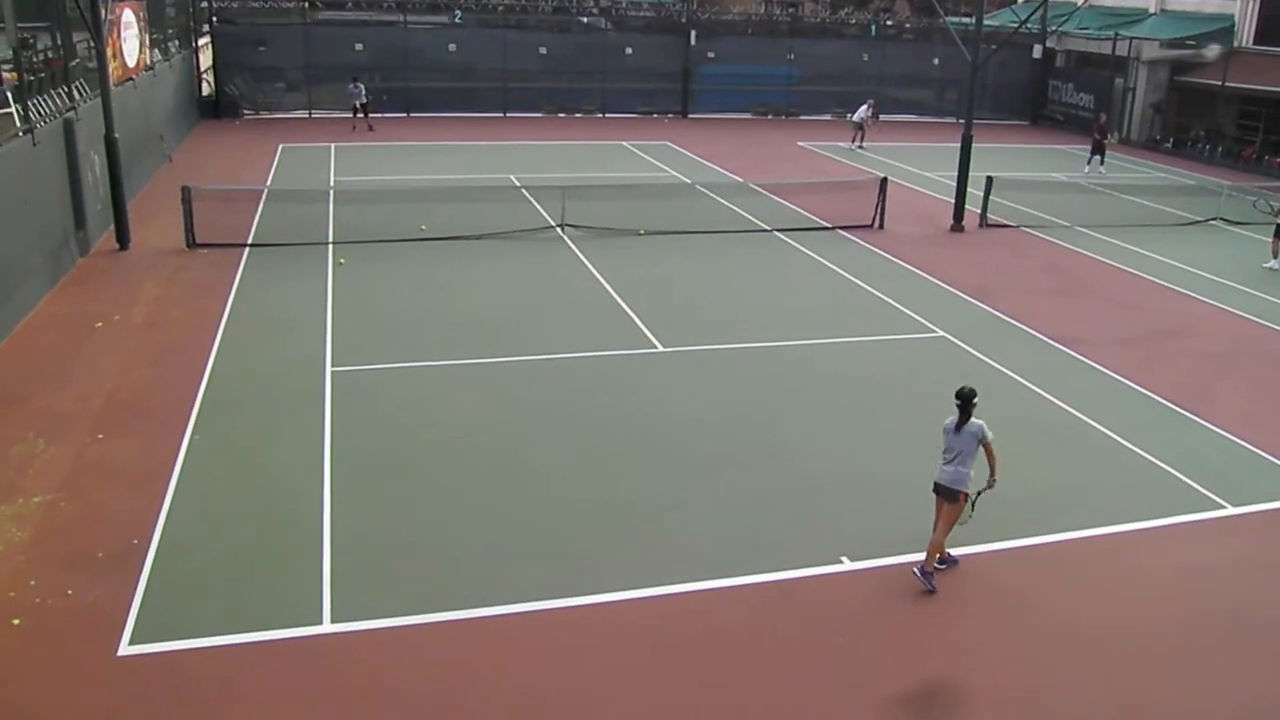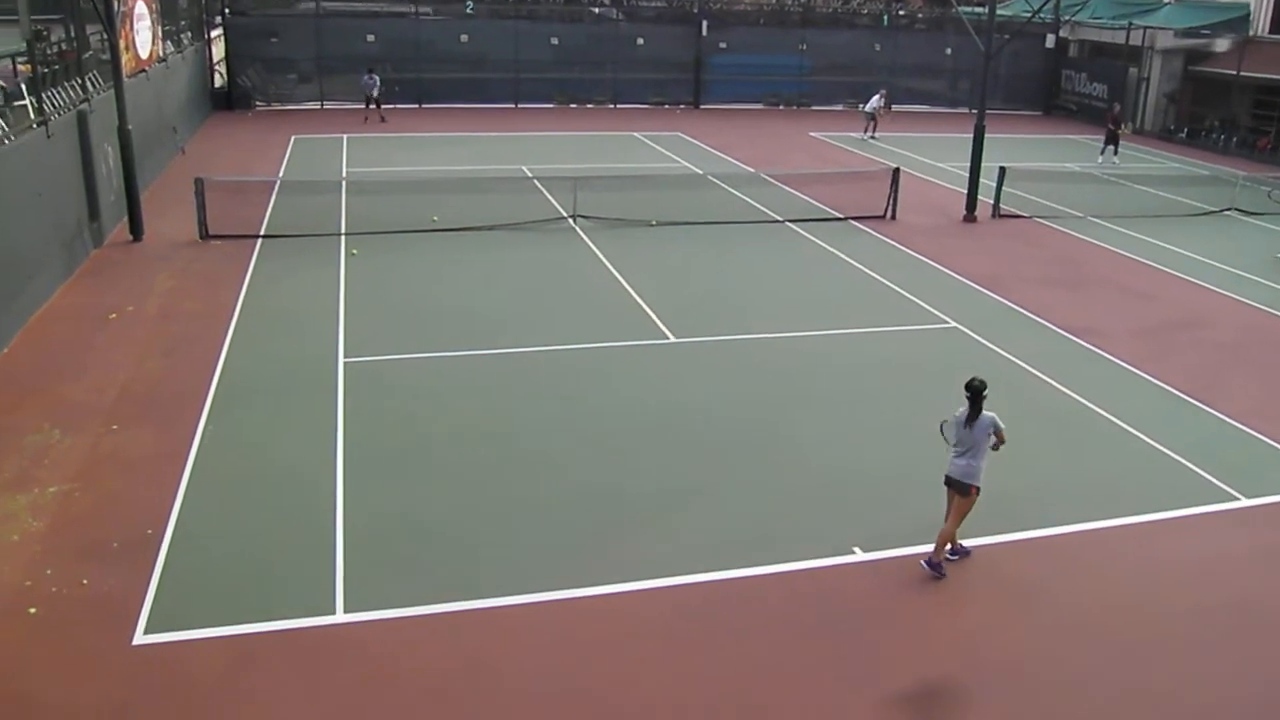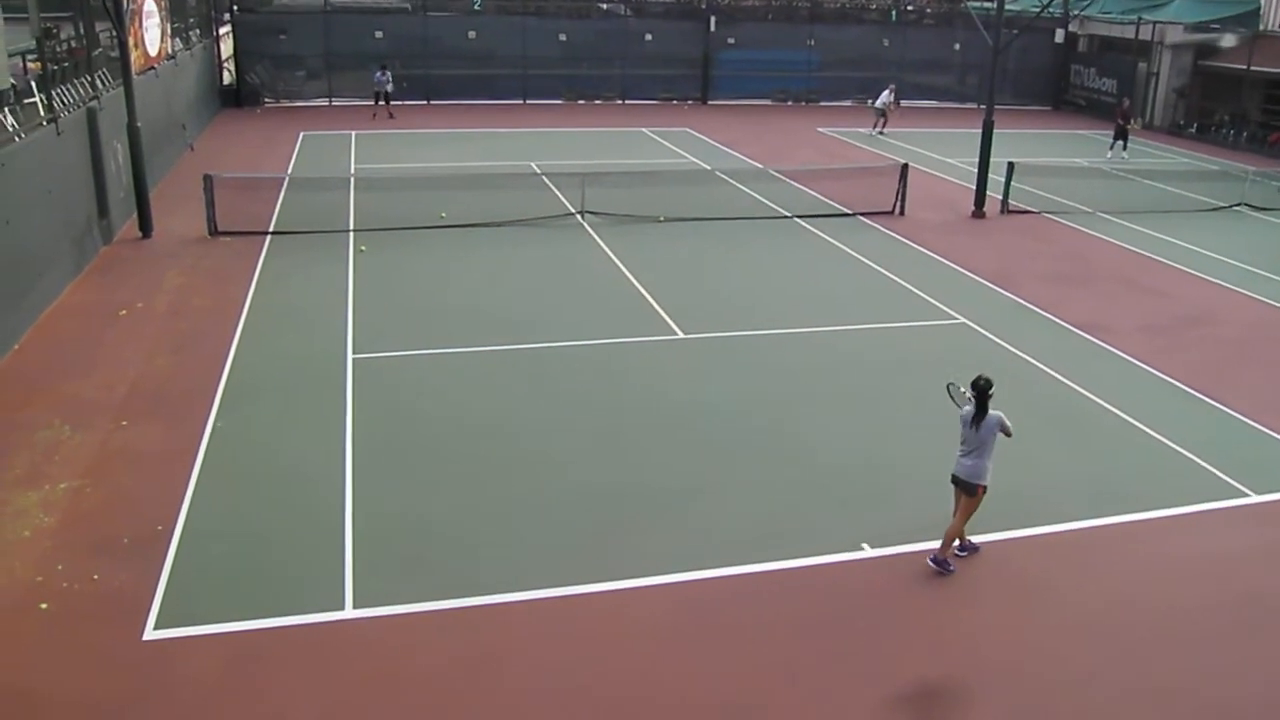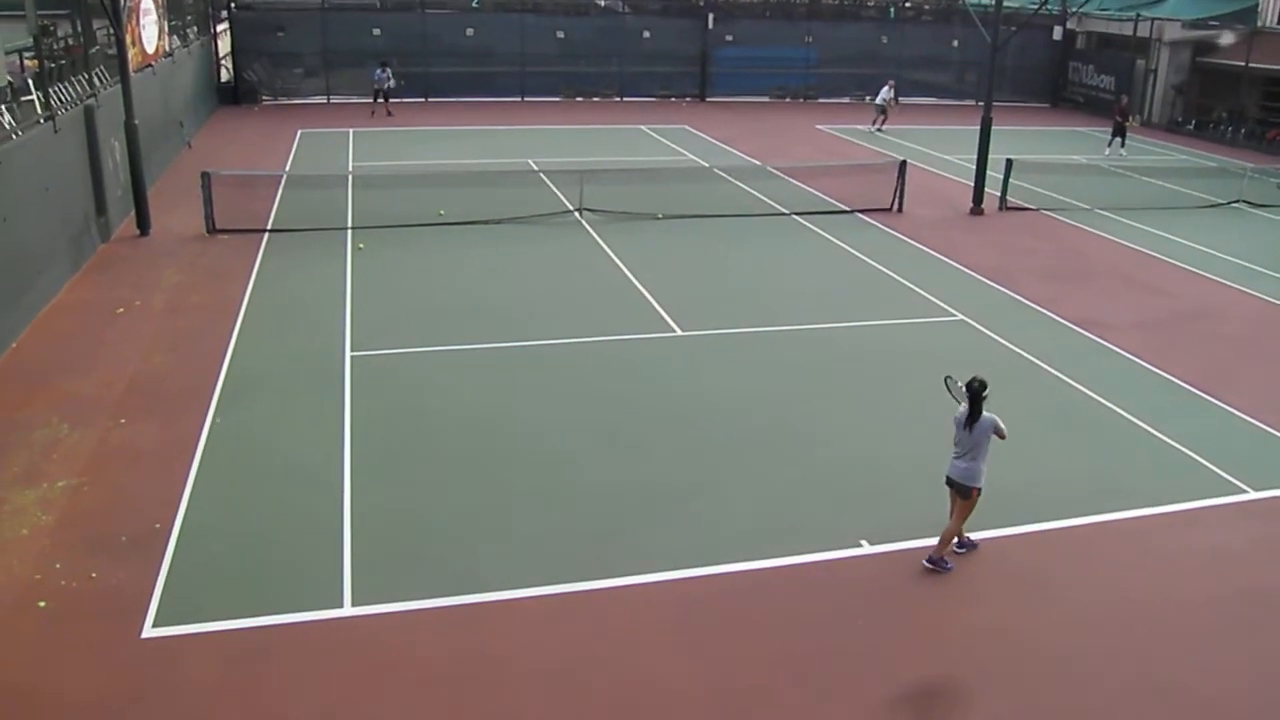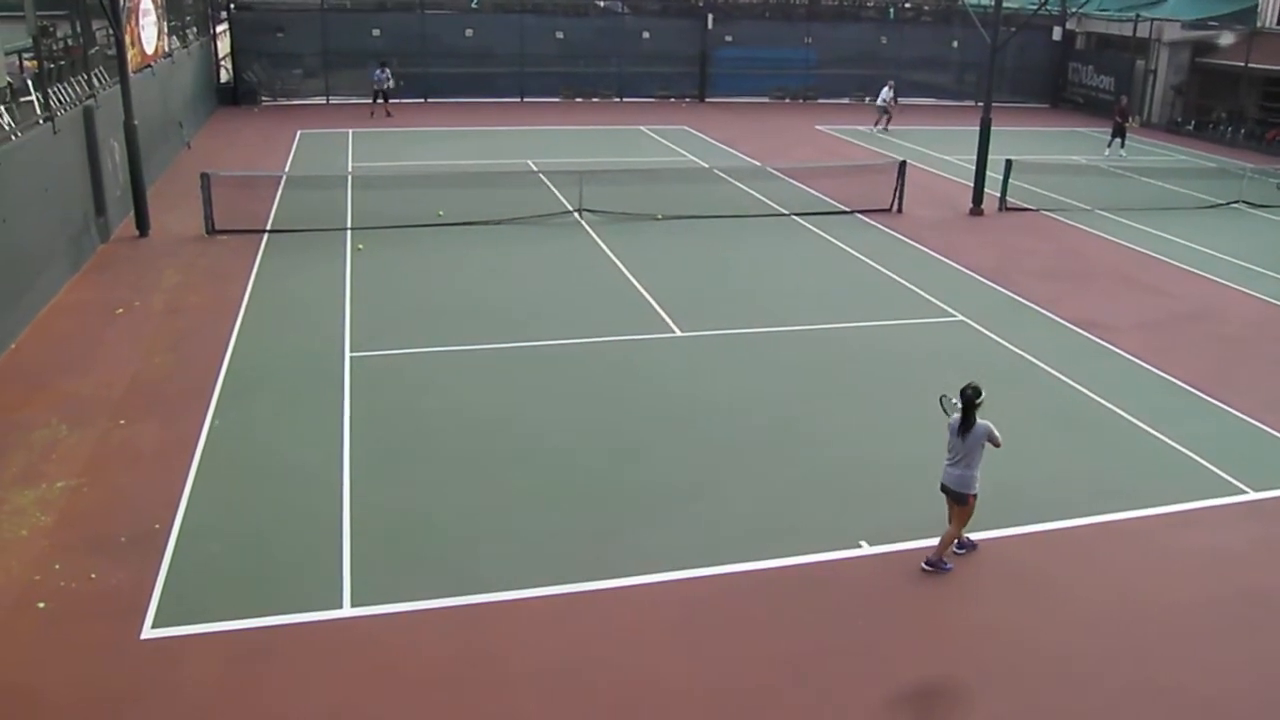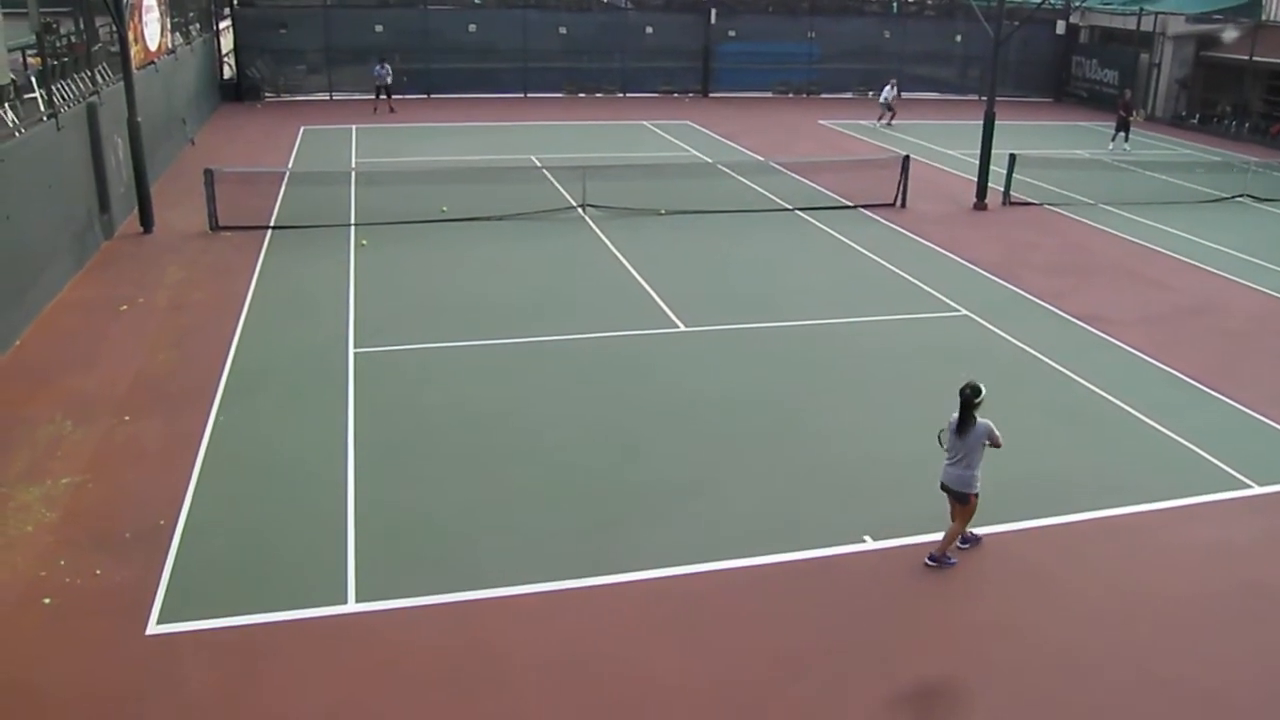
dt=0.2s
person 1, frame 1
left shoulder: (948, 424)
right shoulder: (978, 427)
right elbow: (991, 456)
right wrist: (992, 476)
left hip: (941, 479)
right hip: (958, 484)
left knee: (939, 523)
right knee: (943, 527)
left ankle: (942, 556)
right ankle: (926, 567)
person 1, frame 2
left shoulder: (958, 415)
right shoulder: (990, 418)
right elbow: (1002, 439)
right wrist: (994, 445)
left hip: (952, 471)
right hip: (970, 477)
left knee: (951, 515)
right knee: (954, 520)
left ankle: (954, 547)
right ankle: (934, 558)
person 1, frame 3
left shoulder: (965, 413)
right shoulder: (996, 418)
right elbow: (1009, 433)
left hip: (959, 471)
right hip: (976, 477)
left knee: (959, 513)
right knee: (961, 518)
left ankle: (963, 544)
right ankle: (939, 556)
person 1, frame 4
left shoulder: (960, 415)
right shoulder: (990, 420)
right elbow: (1003, 436)
left hip: (953, 472)
right hip: (971, 479)
left knee: (956, 513)
right knee: (958, 519)
left ankle: (962, 541)
right ankle: (935, 556)
person 1, frame 5
left shoulder: (953, 421)
right shoulder: (984, 427)
right elbow: (998, 444)
left hip: (947, 479)
right hip: (965, 485)
left knee: (954, 518)
right knee: (958, 524)
left ankle: (961, 542)
right ankle: (933, 559)
person 1, frame 6
left shoulder: (953, 421)
right shoulder: (985, 426)
right elbow: (998, 444)
right wrist: (988, 442)
left hip: (947, 478)
right hip: (966, 484)
left knee: (957, 514)
right knee: (962, 521)
left ankle: (965, 537)
right ankle: (937, 554)
